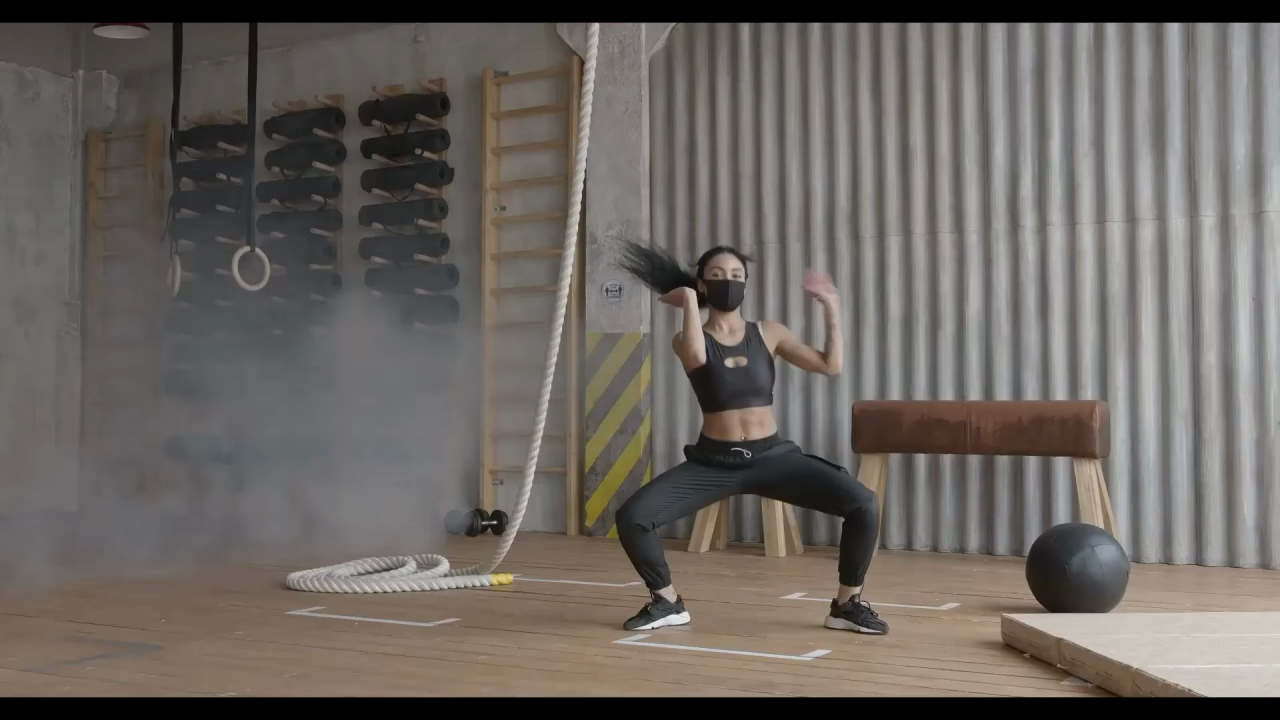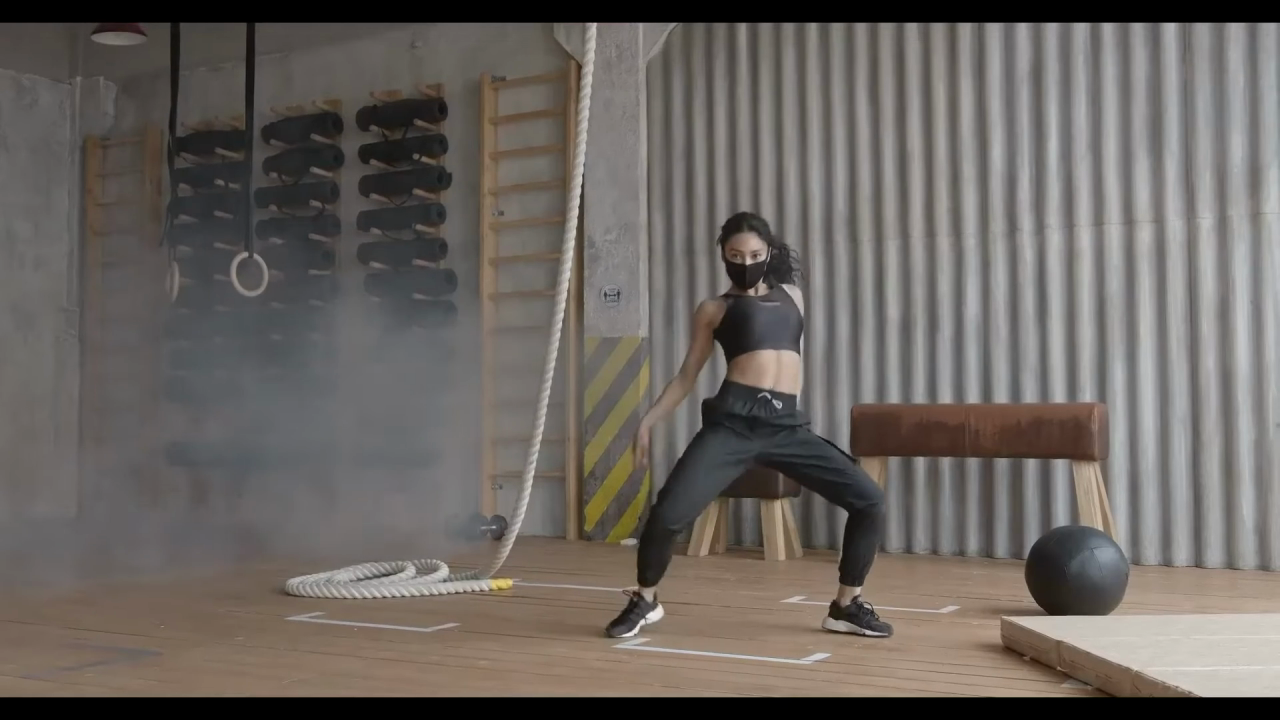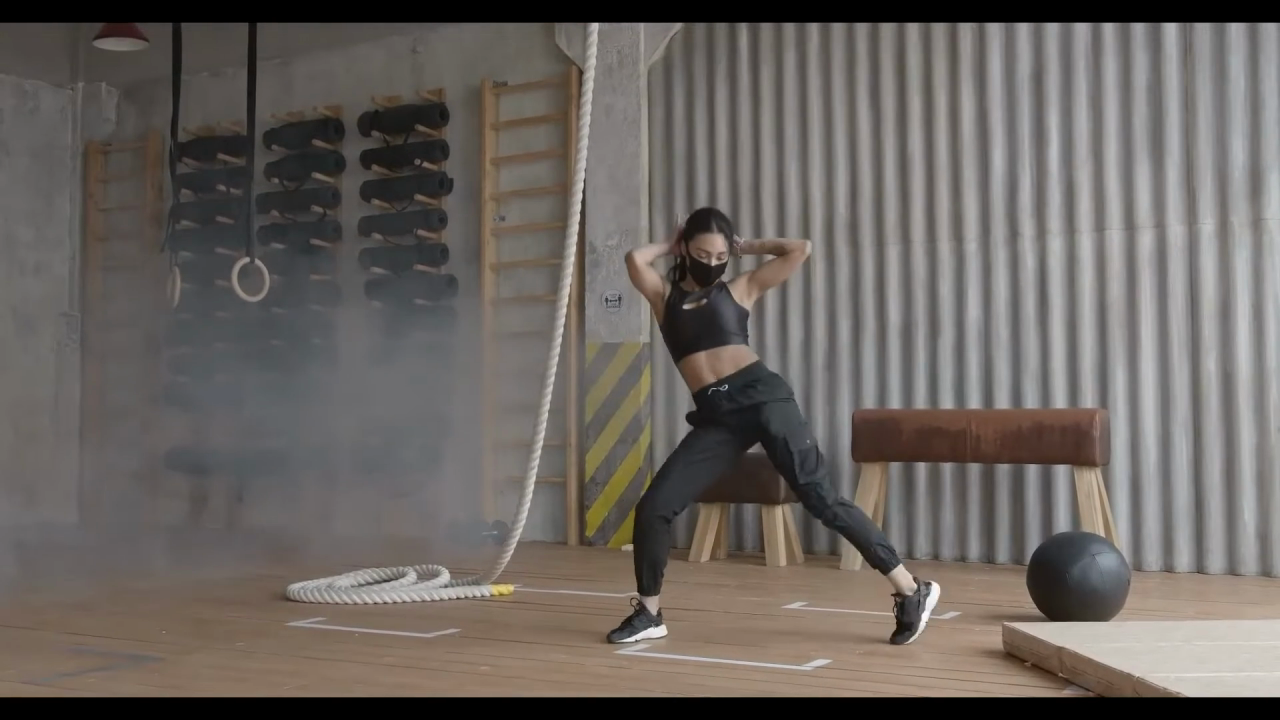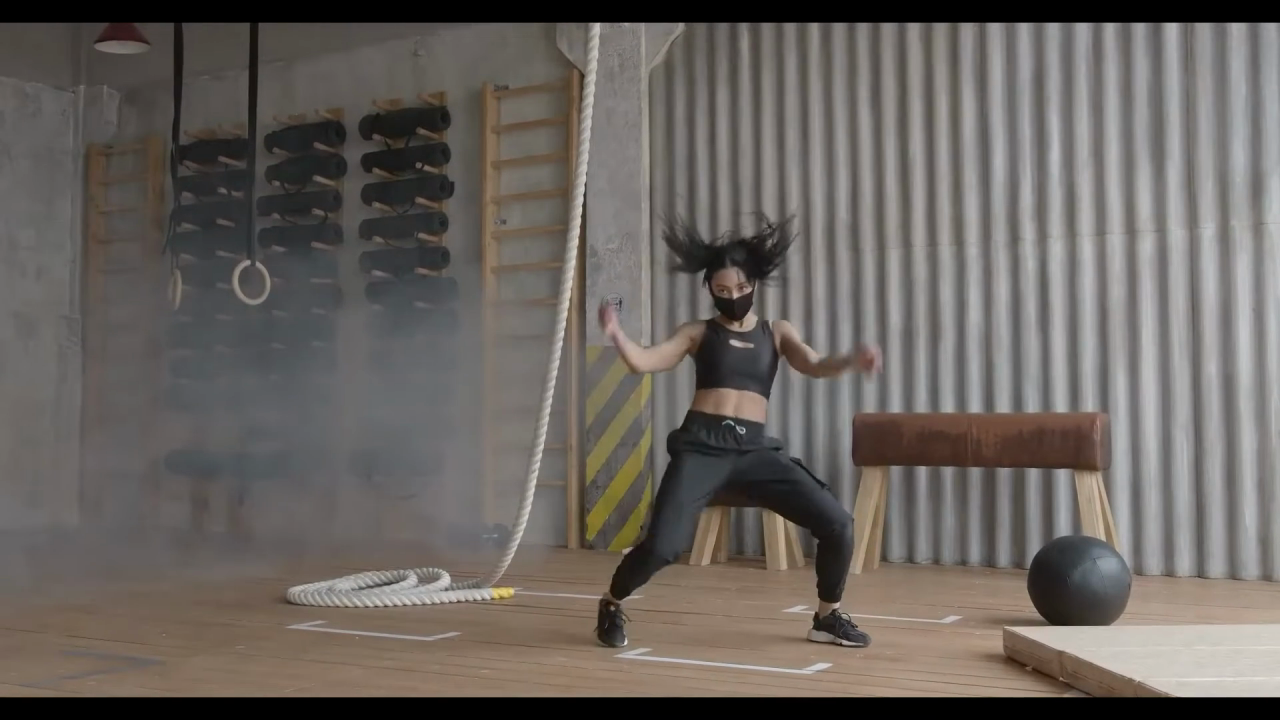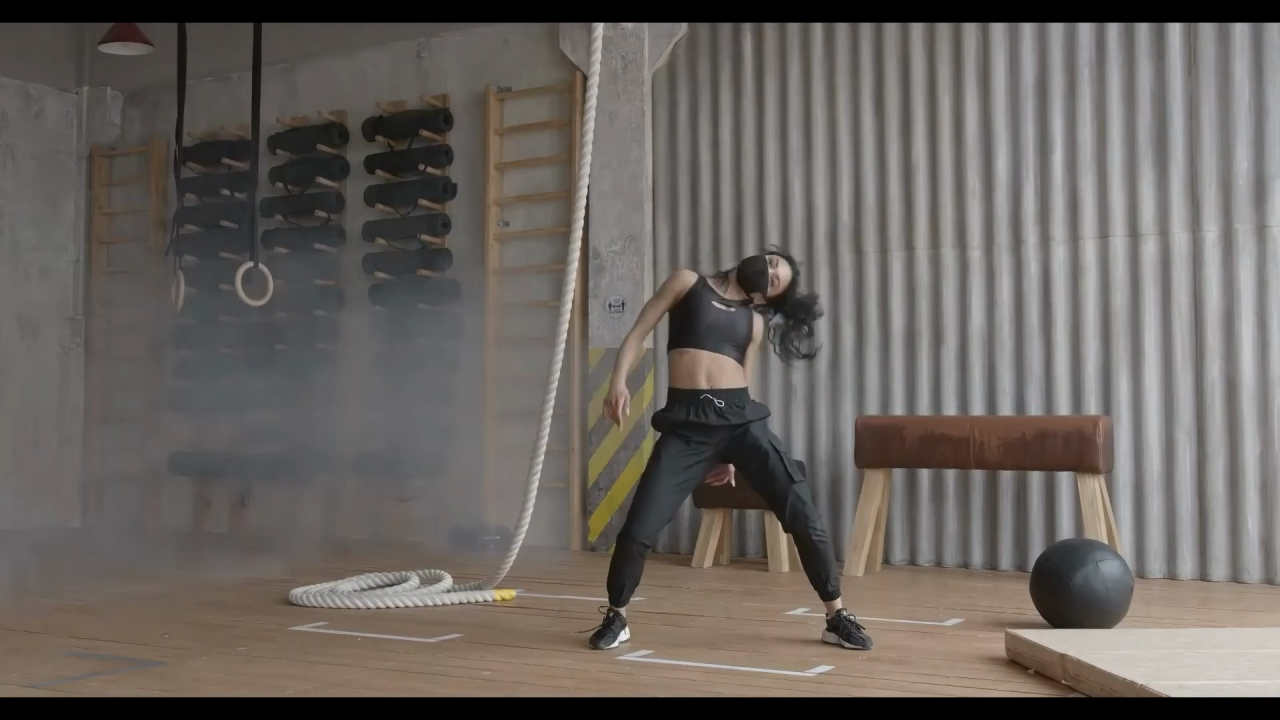
dt=1s
person 1, frame 1
left shoulder: (768, 333)
right shoulder: (686, 338)
left elbow: (830, 366)
right elbow: (699, 358)
left wrist: (832, 309)
right wrist: (689, 304)
left hip: (771, 457)
right hip: (713, 461)
left knee: (863, 504)
right knee: (631, 517)
left ankle: (846, 604)
right ankle: (668, 602)
person 1, frame 2
left shoulder: (789, 294)
right shoulder: (713, 309)
right elbow: (686, 378)
right wrist: (648, 421)
left hip: (787, 427)
right hip: (734, 423)
left knee: (871, 501)
right knee: (668, 515)
left ankle: (846, 604)
right ankle: (645, 599)
person 1, frame 3
left shoulder: (739, 289)
right shoulder: (664, 296)
left elbow: (800, 249)
right elbow: (634, 259)
left wrist: (747, 246)
right wrist: (672, 246)
left hip: (762, 397)
right hip: (715, 417)
left knee: (820, 498)
right knee: (652, 509)
left ankle: (910, 589)
right ankle: (649, 612)
person 1, frame 4
left shoulder: (777, 332)
right shoulder: (699, 331)
left elbow: (816, 367)
right elbow: (643, 362)
left wrist: (851, 360)
right wrist: (615, 333)
left hip: (755, 450)
right hip: (700, 448)
left knee: (837, 524)
right knee: (662, 545)
left ankle: (827, 617)
right ankle: (611, 605)
person 1, frame 5
left shoulder: (754, 321)
right shoulder: (687, 282)
right elbow: (635, 336)
left wrist: (728, 454)
right wrist: (617, 383)
left hip: (741, 420)
right hip: (686, 424)
left knee: (803, 517)
right knee: (638, 529)
left ankle: (836, 617)
right ankle: (616, 616)
